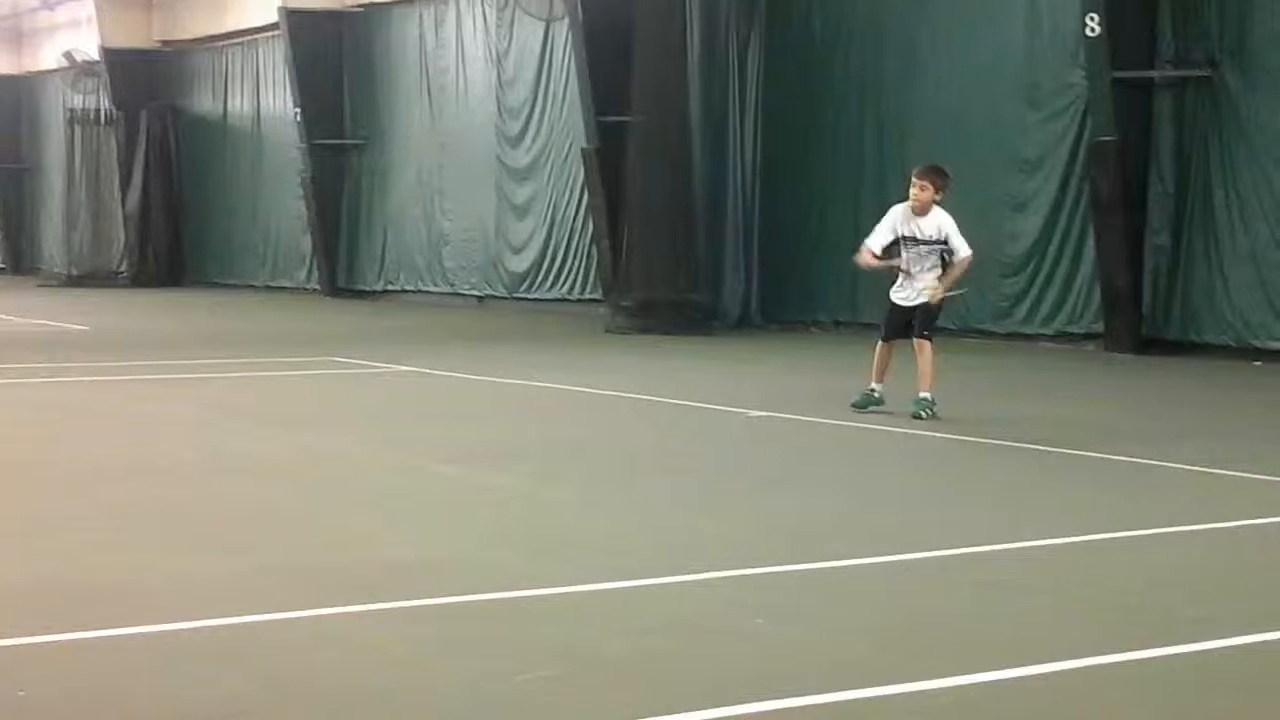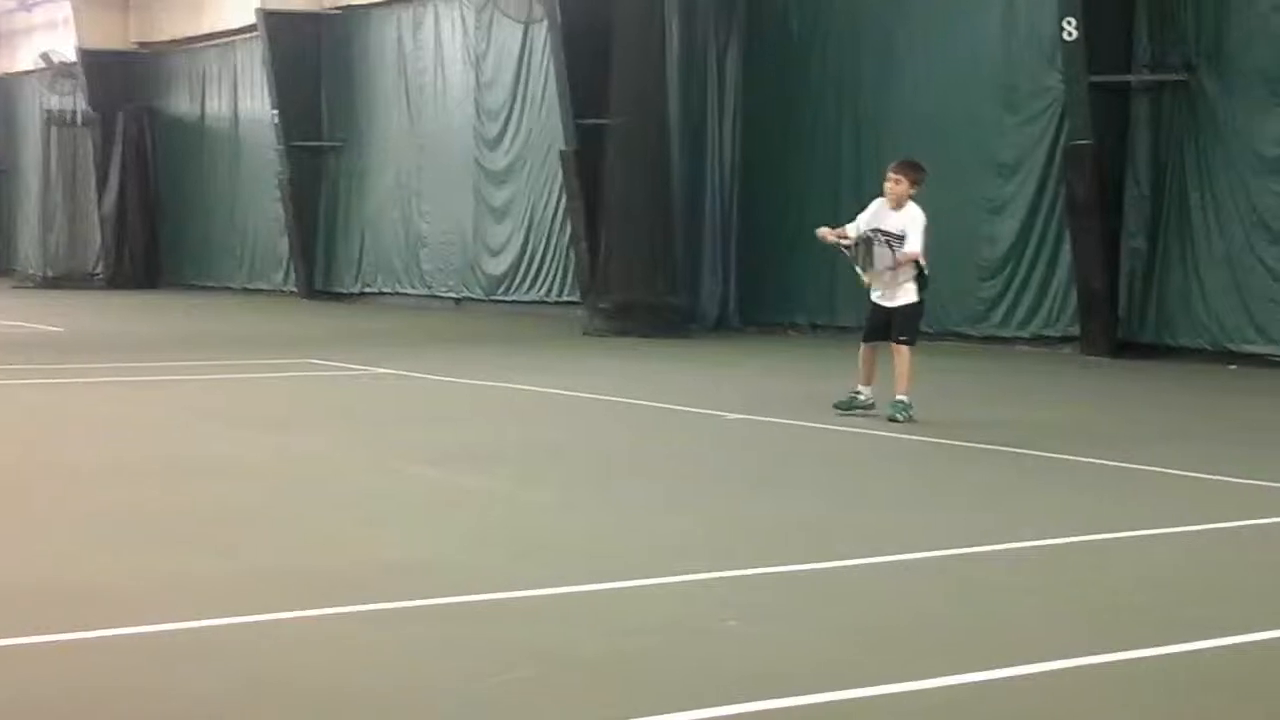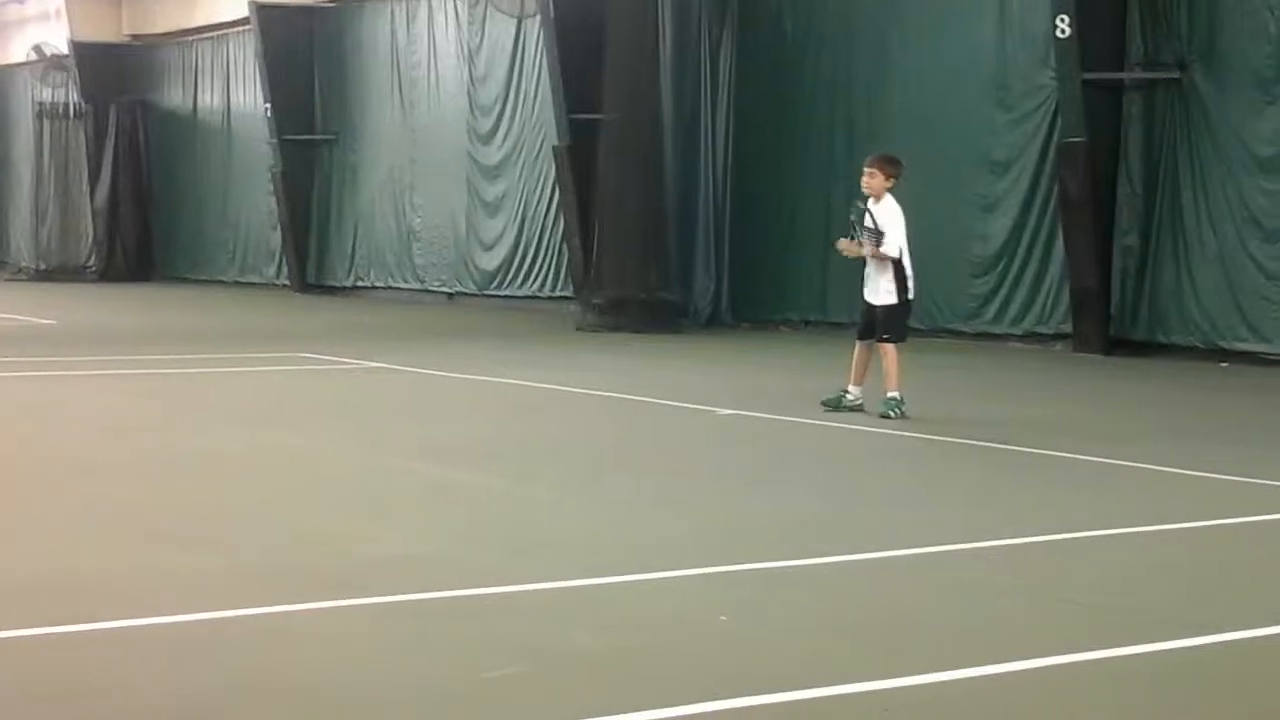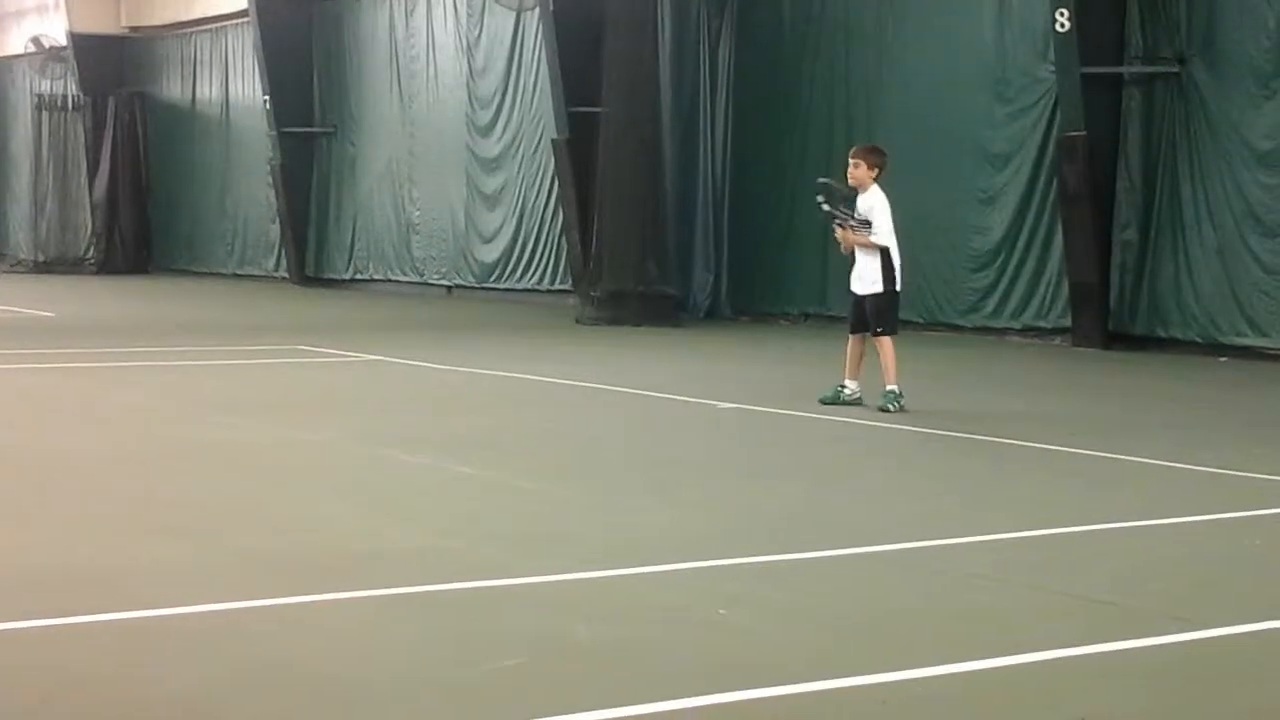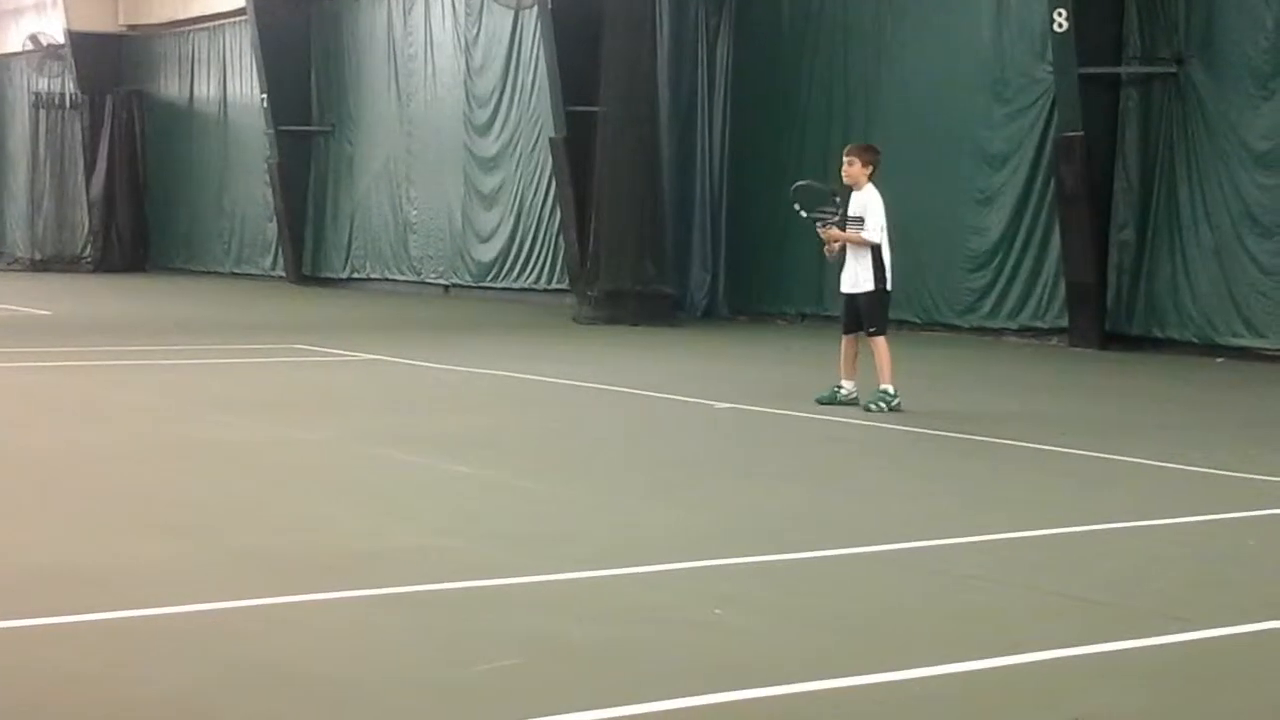
dt=0.2s
person 1, frame 1
left shoulder: (942, 220)
right shoulder: (897, 213)
left elbow: (964, 256)
right elbow: (872, 245)
left wrist: (943, 285)
right wrist: (866, 256)
left hip: (929, 292)
right hip: (902, 290)
left knee: (922, 340)
right knee: (886, 339)
left ankle: (925, 398)
right ankle: (875, 390)
person 1, frame 2
left shoulder: (915, 216)
right shoulder: (878, 206)
left elbow: (912, 254)
right elbow: (854, 229)
left wrist: (881, 271)
right wrist: (833, 233)
left hip: (907, 292)
right hip: (881, 291)
left knee: (900, 344)
right knee: (869, 342)
left ankle: (903, 401)
right ankle: (864, 394)
person 1, frame 3
left shoulder: (891, 211)
right shoulder: (870, 204)
left elbow: (891, 252)
left wrist: (860, 252)
right wrist: (852, 244)
left hip: (893, 290)
right hip: (873, 288)
left knee: (885, 342)
right knee: (863, 340)
left ankle: (894, 399)
right ankle: (853, 394)
person 1, frame 4
left shoulder: (876, 200)
right shoulder: (861, 197)
left elbow: (881, 240)
left wrist: (852, 239)
right wrist: (848, 239)
left hip: (881, 281)
right hip: (862, 279)
left knee: (881, 335)
right knee: (855, 333)
left ankle: (893, 391)
right ankle: (851, 388)
person 1, frame 5
left shoulder: (871, 198)
right shoulder: (854, 196)
left elbow: (872, 237)
left wrist: (840, 236)
right wrist: (837, 245)
left hip: (872, 280)
right hip: (853, 279)
left knee: (875, 334)
right knee: (848, 333)
left ankle: (888, 392)
right ankle: (847, 388)
